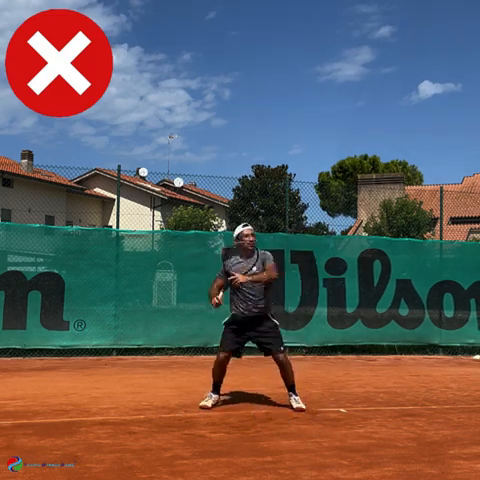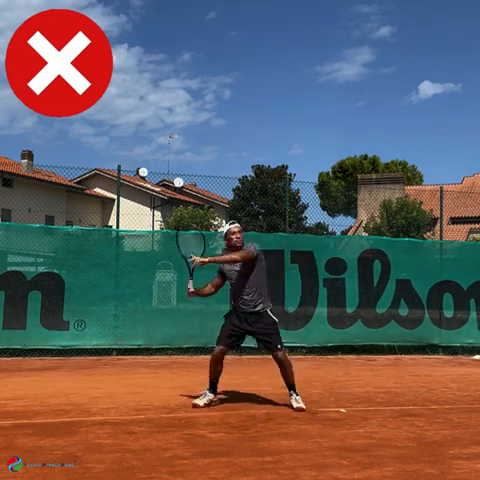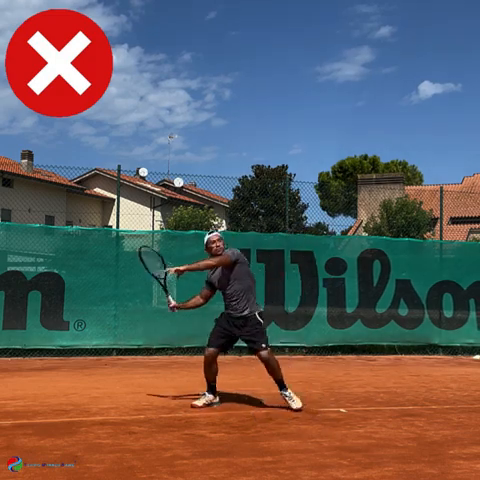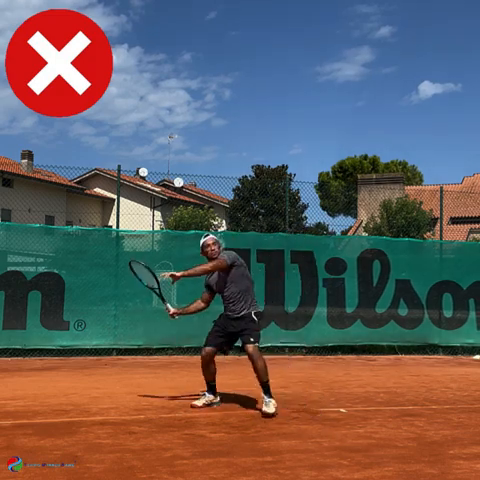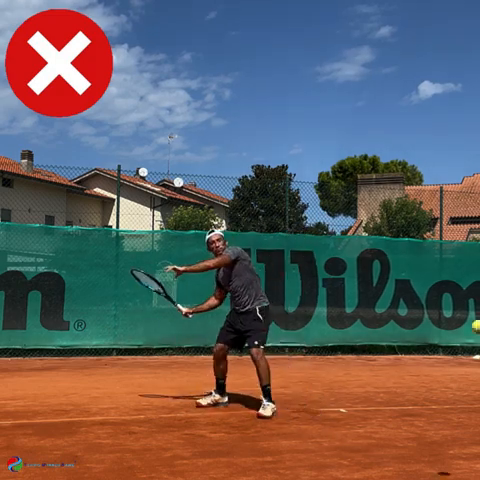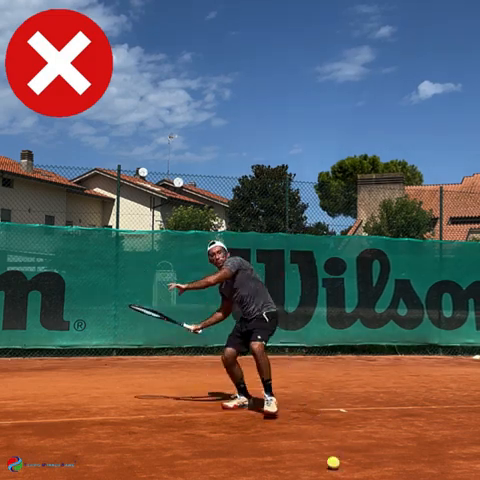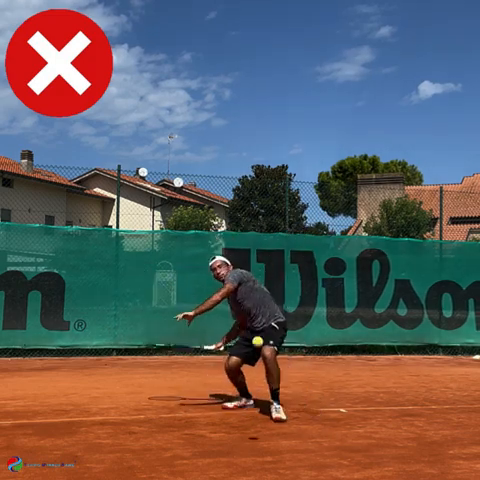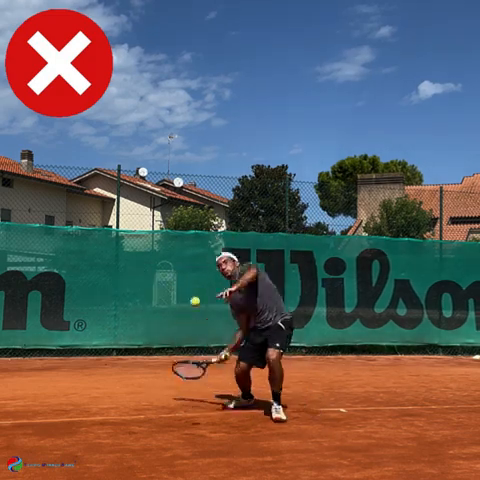
dt=0.2s
person 1, frame 1
left shoulder: (264, 256)
right shoulder: (230, 263)
left elbow: (272, 274)
right elbow: (216, 287)
left wrist: (248, 278)
right wrist: (214, 297)
left hip: (263, 319)
right hip: (238, 319)
left knee: (281, 358)
right knee: (222, 357)
left ankle: (293, 395)
right ankle: (214, 394)
person 1, frame 2
left shoulder: (253, 249)
right shoulder: (225, 266)
left elbow: (237, 257)
right elbow: (213, 287)
left wrist: (207, 260)
right wrist: (196, 291)
left hip: (262, 314)
right hip: (238, 314)
left knee: (280, 355)
right knee: (218, 352)
left ankle: (293, 394)
right ankle: (211, 393)
person 1, frame 3
left shoulder: (234, 253)
right shoulder: (212, 276)
left elbow: (215, 262)
right elbow: (202, 298)
left wrist: (186, 268)
right wrist: (180, 305)
left hip: (251, 316)
right hip: (229, 318)
left knee: (265, 354)
right knee: (210, 354)
left ankle: (286, 393)
right ankle: (211, 394)
person 1, frame 4
left shoulder: (230, 256)
right shoulder: (211, 278)
left elbow: (208, 267)
right elbow: (203, 302)
left wrist: (181, 274)
right wrist: (181, 311)
left hip: (248, 316)
right hip: (228, 318)
left knee: (252, 349)
right knee: (207, 354)
left ankle: (268, 398)
right ankle: (211, 395)
person 1, frame 5
left shoulder: (235, 251)
right shoulder: (220, 274)
left elbow: (211, 264)
right elbow: (217, 299)
left wrist: (184, 269)
right wrist: (193, 310)
left hip: (257, 311)
right hip: (238, 313)
left knee: (256, 352)
right knee: (219, 351)
left ankle: (268, 401)
right ankle: (219, 393)
person 1, frame 6
left shoulder: (235, 262)
right shoulder: (225, 285)
left elbow: (213, 279)
right elbow: (224, 312)
left wrist: (186, 286)
right wrist: (201, 325)
left hip: (266, 315)
right hip: (247, 319)
left knee: (257, 347)
right knee: (228, 357)
left ankle: (269, 397)
right ankle: (244, 396)
person 1, frame 7
left shoulder: (237, 274)
right shoulder: (232, 297)
left elbow: (218, 296)
right elbow: (242, 323)
left wrist: (195, 312)
right wrist: (224, 340)
left hip: (274, 324)
right hip: (253, 329)
left knee: (267, 354)
right knee: (230, 365)
left ankle: (276, 404)
right ankle: (245, 398)
person 1, frame 8
left shoulder: (249, 270)
right shoulder: (234, 298)
left elbow: (251, 273)
right elbow: (243, 328)
left wrist: (234, 287)
right wrist: (229, 349)
left hip: (279, 324)
right hip: (257, 329)
left knee: (272, 357)
right knee: (240, 371)
left ankle: (277, 405)
right ankle: (246, 398)
